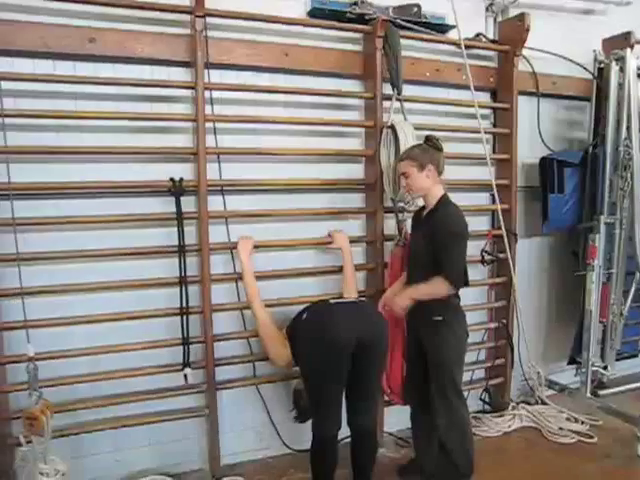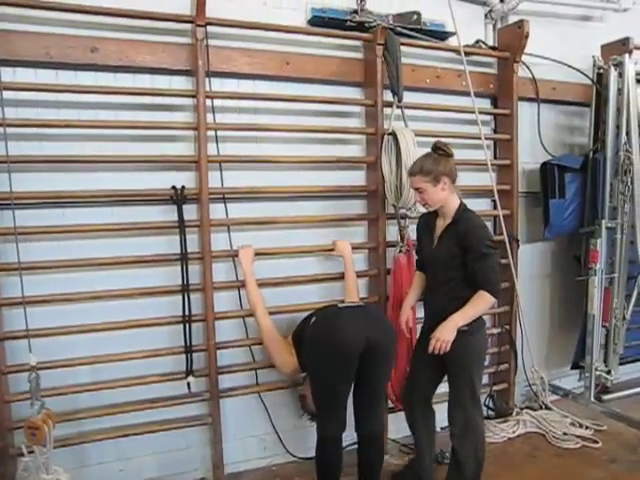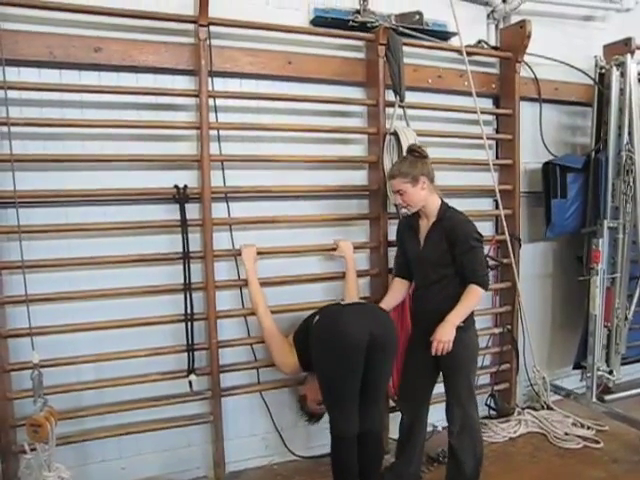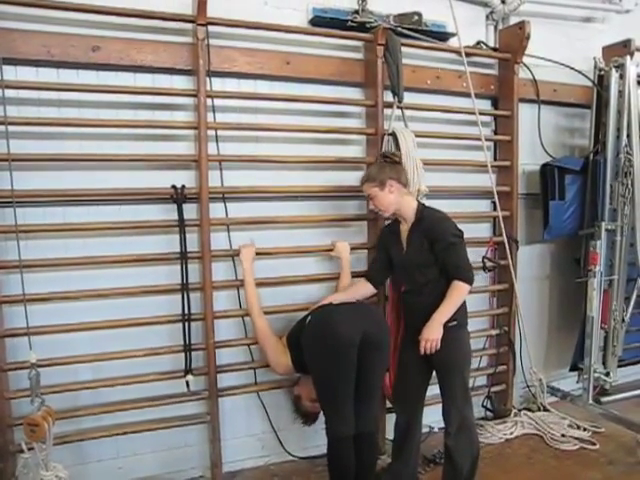
dt=1s
person 1, frame 1
left shoulder: (448, 218)
right shoulder: (422, 215)
left elbow: (450, 279)
left wrist: (410, 295)
right wrist: (396, 290)
left hip: (443, 323)
right hip: (421, 321)
left knee: (446, 398)
right knee: (418, 393)
person 1, frame 2
left shoulder: (472, 229)
right shoulder: (425, 223)
left elbow: (490, 291)
left wrist: (452, 325)
right wrist: (409, 302)
left hip: (465, 334)
right hip: (432, 328)
left knee: (463, 411)
right knee: (414, 396)
person 1, frame 3
left shoulder: (458, 225)
right shoulder: (406, 227)
left elbow: (478, 282)
left wrist: (450, 324)
right wrist: (381, 309)
left hip: (456, 332)
right hip: (421, 329)
left knee: (460, 408)
right knee: (410, 401)
person 1, frame 4
left shoulder: (436, 224)
right shoulder: (389, 234)
left elbow: (463, 279)
right elbow: (373, 281)
left wrist: (436, 323)
right wrist: (335, 298)
left hip: (447, 330)
right hip: (412, 330)
left knee: (456, 410)
right knee: (405, 404)
person 2, frame 1
left shoulder: (285, 352)
left elbow: (256, 303)
right elbow: (350, 295)
left wrist: (245, 257)
right wrist: (345, 248)
left hip: (325, 330)
right hip: (371, 319)
left knee: (326, 428)
right knee: (365, 423)
person 2, frame 2
left shoulder: (290, 360)
left elbow: (259, 311)
right elbow: (353, 301)
left wrist: (247, 266)
right wrist: (347, 255)
left hip: (332, 333)
right hip: (377, 322)
left knee: (330, 431)
right knee: (372, 427)
person 2, frame 3
left shoulder: (291, 361)
left elbow: (262, 310)
right elbow: (352, 303)
left wrist: (250, 265)
left hip: (337, 331)
right hip: (380, 320)
left knee: (344, 429)
right knee: (372, 425)
person 2, frame 4
left shoulder: (285, 361)
left elbow: (257, 314)
right elbow: (343, 298)
left wrist: (247, 266)
right wrist: (344, 258)
left hip: (330, 331)
right hip: (372, 319)
left knee: (340, 429)
right knee: (366, 426)
